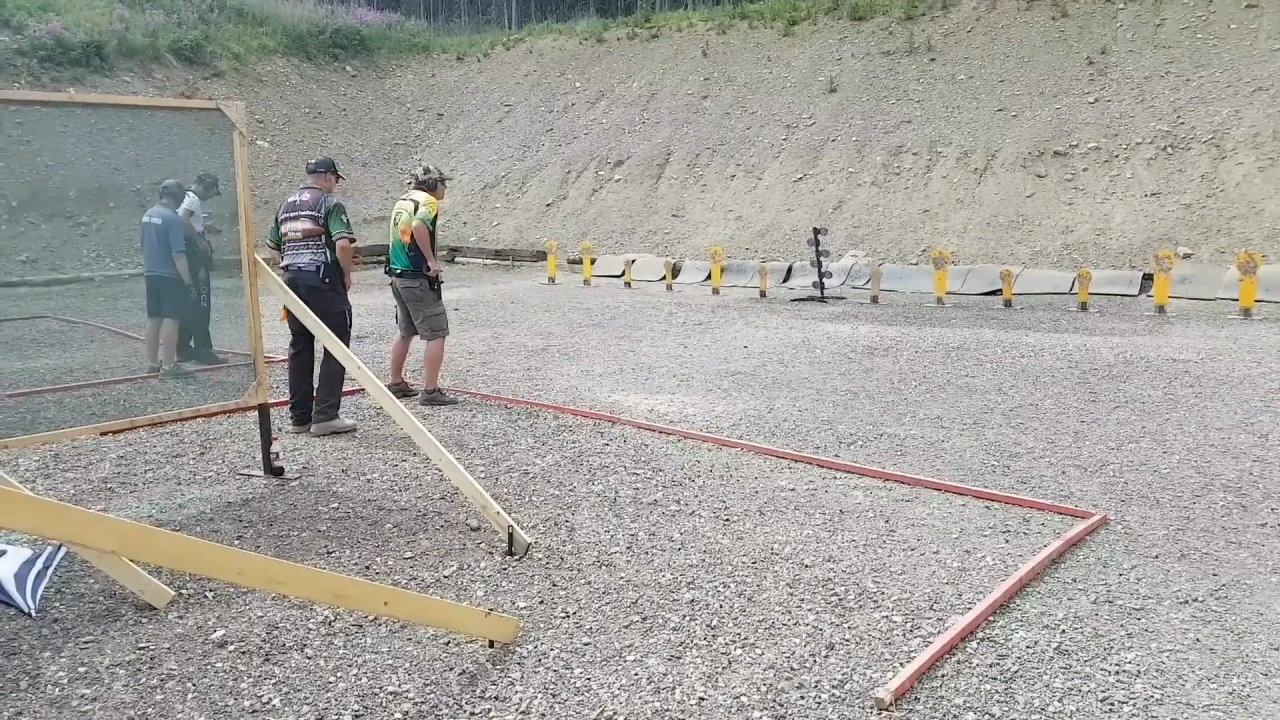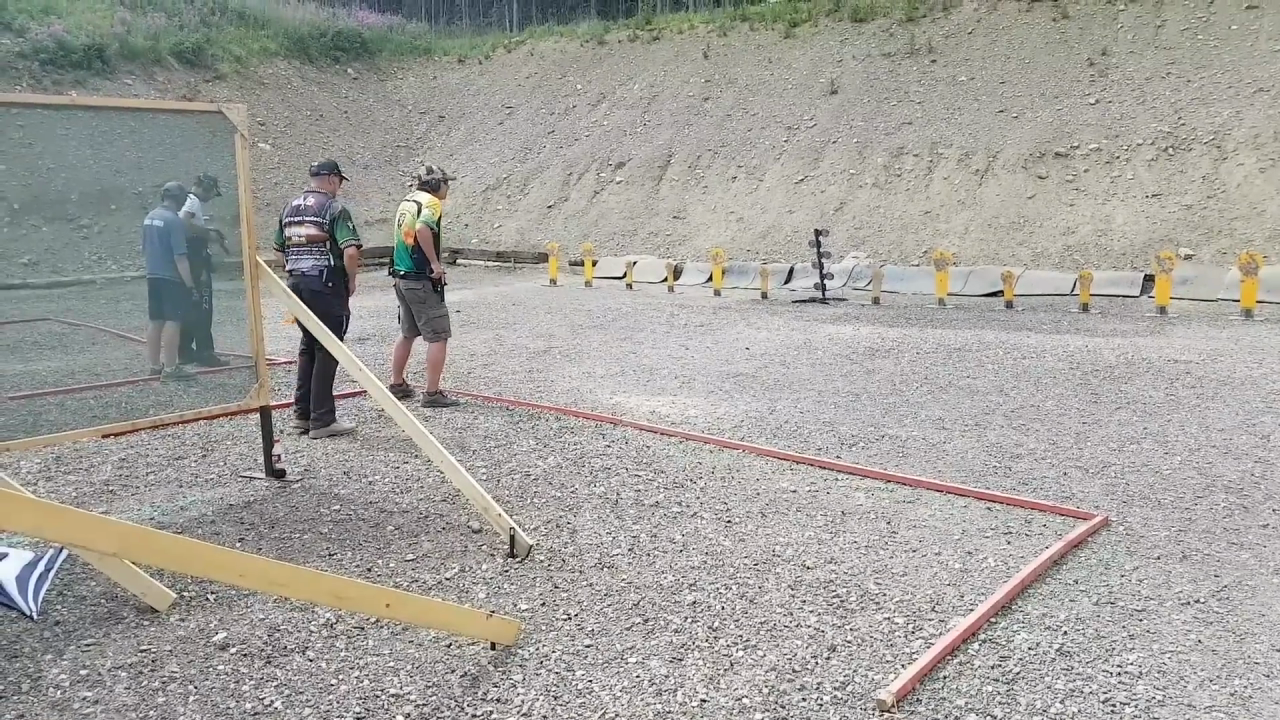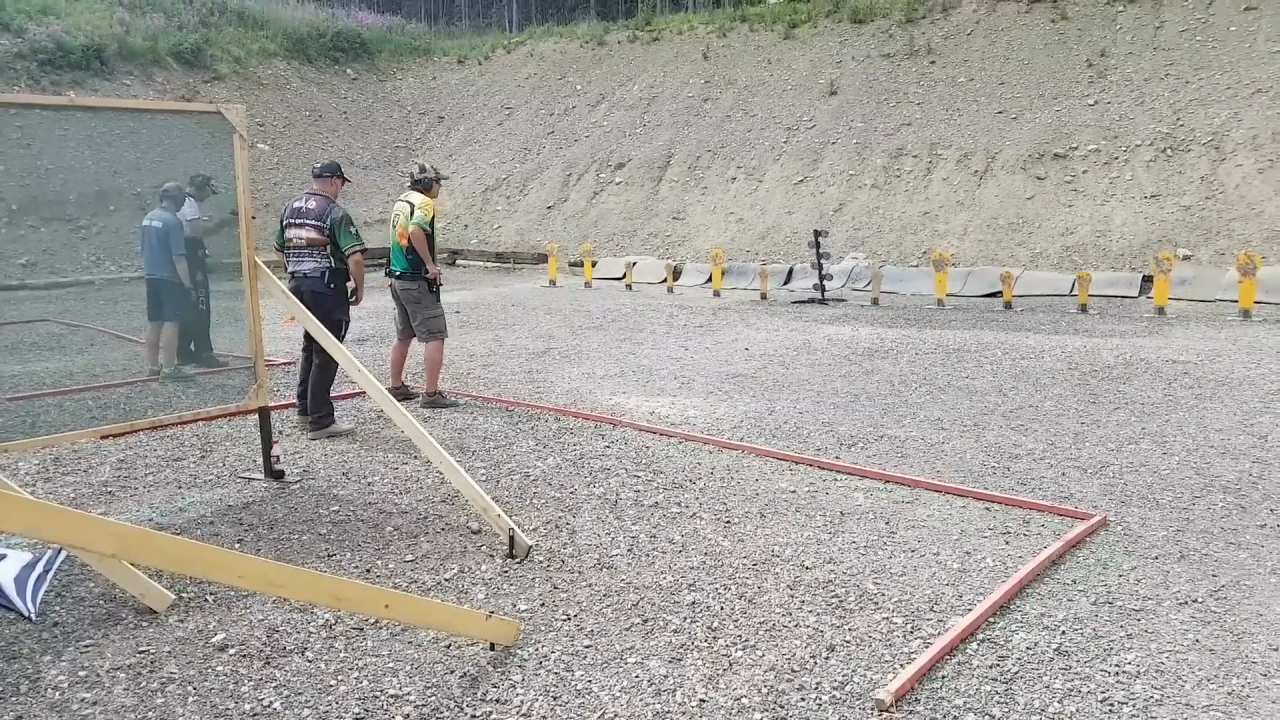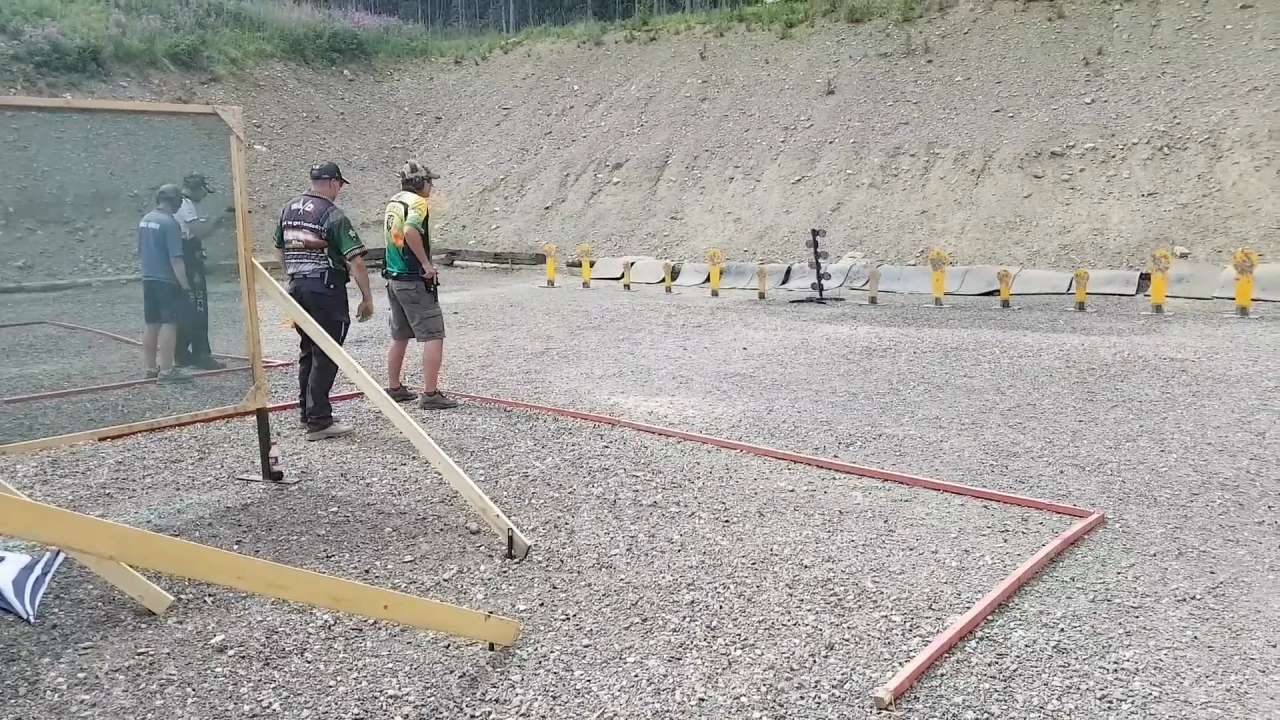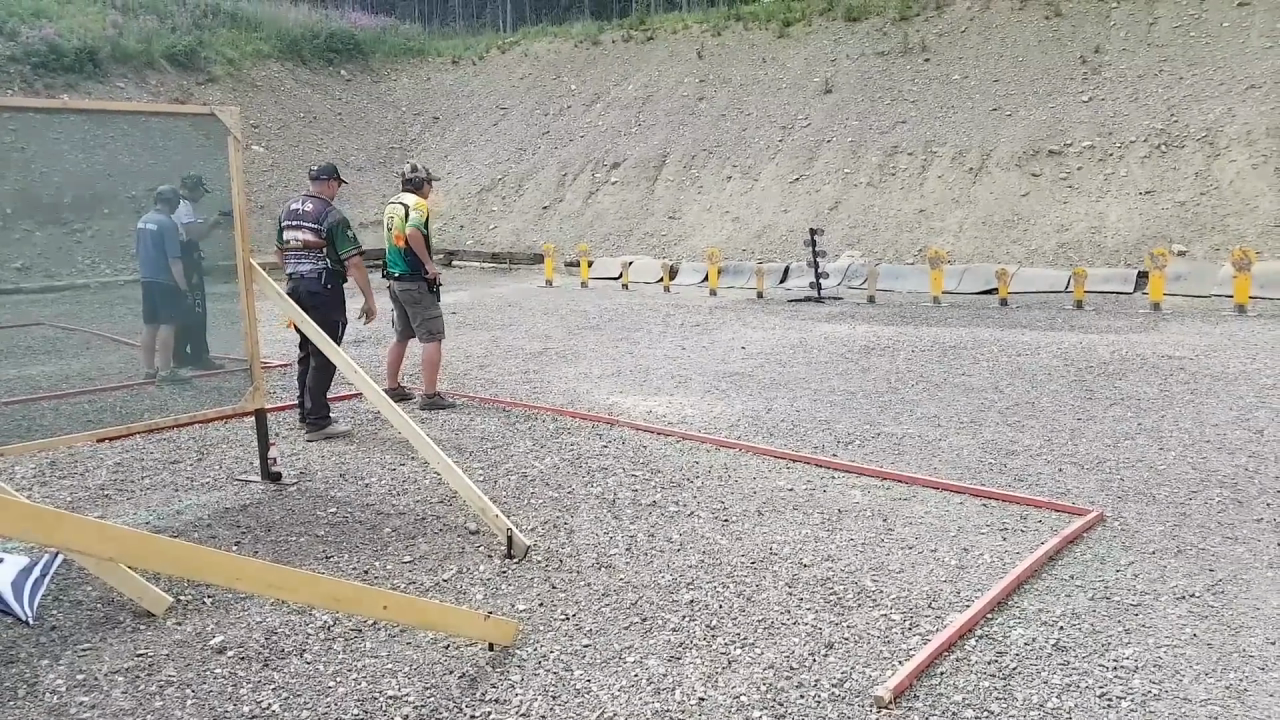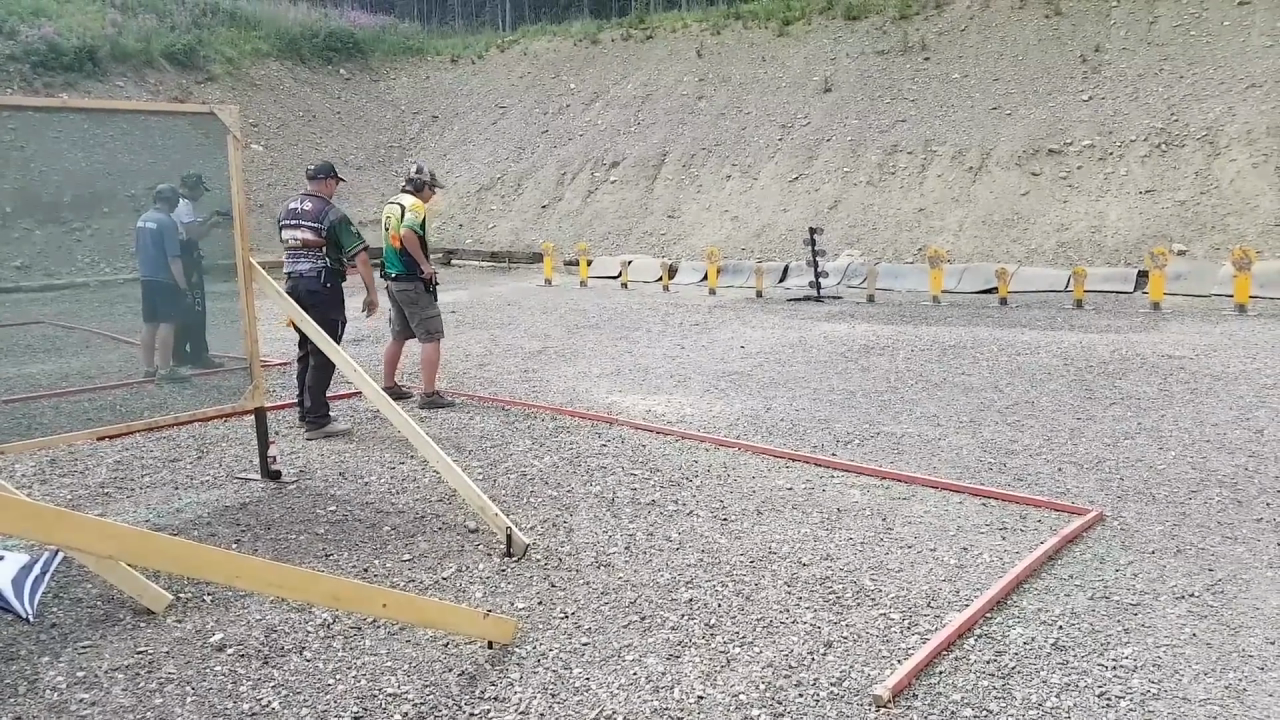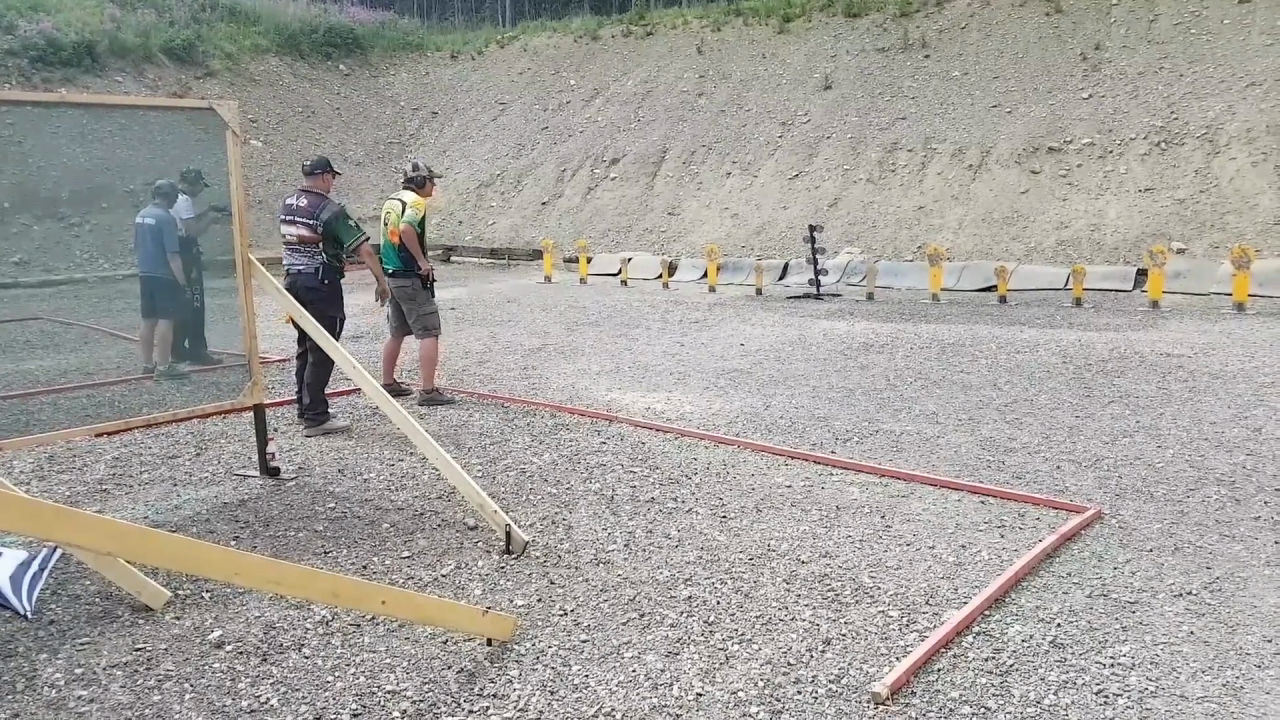
dt=0.2s
person 1, frame 1
left shoulder: (285, 205)
right shoulder: (330, 203)
left elbow: (275, 250)
right elbow: (344, 245)
right wrist: (347, 275)
left hip: (291, 280)
right hip: (322, 280)
left knee: (300, 348)
left ankle: (300, 417)
right ankle: (324, 415)
person 1, frame 2
left shoulder: (290, 207)
right shoulder: (334, 209)
left elbow: (280, 250)
right elbow: (351, 252)
right wrist: (351, 280)
left hip: (296, 283)
right hip: (325, 285)
left knee: (309, 347)
right knee: (327, 351)
left ankle: (303, 412)
right ankle: (321, 420)
person 1, frame 3
left shoulder: (290, 208)
right shoulder: (335, 213)
left elbow: (280, 249)
right elbow: (355, 258)
right wrist: (358, 288)
left hip: (297, 285)
right hip: (326, 287)
left knee: (311, 348)
right knee: (325, 354)
left ankle: (306, 408)
right ankle: (320, 421)
person 1, frame 4
left shoulder: (289, 209)
right shoulder: (333, 216)
left elbow: (281, 250)
right elbow: (356, 262)
right wrist: (367, 299)
left hip: (297, 286)
right hip: (325, 289)
left knee: (308, 351)
right knee: (325, 356)
left ankle: (308, 412)
right ankle: (319, 422)
person 1, frame 5
left shoulder: (287, 209)
right shoulder: (332, 215)
left elbow: (280, 249)
right elbow: (354, 262)
right wrist: (369, 299)
left hip: (294, 286)
right hip: (323, 288)
left knee: (307, 352)
right knee: (323, 356)
left ankle: (307, 413)
right ankle: (317, 422)
person 1, frame 6
left shoulder: (287, 209)
right shoulder: (332, 214)
right elbow: (360, 256)
right wrist: (371, 293)
left hip: (293, 284)
right hip: (322, 287)
left knee: (306, 350)
right knee: (322, 354)
left ankle: (306, 411)
right ankle: (316, 420)
person 1, frame 7
left shoulder: (287, 203)
right shoulder: (330, 210)
right elbow: (364, 249)
right wrist: (381, 281)
left hip: (293, 280)
right hip: (321, 283)
left knee: (306, 347)
right knee: (321, 351)
left ankle: (305, 408)
right ankle: (315, 418)
person 2, frame 1
left shoulder: (402, 201)
right shoulder: (428, 201)
right elbow: (419, 226)
right wrist: (431, 260)
left hip: (398, 276)
right hip: (418, 278)
left knee: (405, 332)
right knee: (436, 334)
left ankle: (396, 383)
right ankle: (430, 391)
person 2, frame 2
left shoulder: (406, 201)
right shoulder: (431, 202)
right elbow: (422, 229)
right wrist: (435, 263)
left hip: (401, 278)
right hip: (422, 280)
left knee: (408, 334)
right knee: (438, 337)
left ankle: (397, 384)
right ankle: (432, 393)
person 2, frame 3
left shoulder: (401, 201)
right shoulder: (423, 202)
right elbow: (415, 230)
right wrist: (430, 263)
left hip: (398, 278)
right hip: (418, 281)
left knee: (403, 336)
right knee: (435, 336)
left ankle: (396, 387)
right ankle: (431, 394)
person 2, frame 4
left shoulder: (393, 203)
right shoulder: (417, 202)
right elbow: (410, 231)
right wrist: (426, 262)
left hip: (394, 279)
right hip: (414, 281)
left knee: (400, 336)
right knee: (433, 336)
left ankle: (394, 388)
right ankle: (431, 394)
person 2, frame 5
left shoulder: (392, 204)
right shoulder: (417, 203)
right elbow: (413, 232)
right wrist: (428, 263)
left hip: (396, 280)
right hip: (416, 281)
left knee: (401, 337)
right knee: (432, 338)
left ankle: (392, 387)
right ankle: (430, 396)
person 2, frame 6
left shoulder: (391, 203)
right shoulder: (414, 204)
right elbow: (407, 233)
right wrist: (424, 264)
left hip: (393, 280)
right hip: (413, 282)
left knee: (398, 336)
right knee: (431, 337)
left ankle: (389, 386)
right ankle: (429, 394)
person 2, frame 7
left shoulder: (392, 200)
right shoulder: (415, 200)
right elbow: (406, 228)
right wrist: (421, 259)
left hip: (390, 276)
right hip: (411, 278)
left knee: (397, 332)
right knee: (429, 333)
left ankle: (388, 383)
right ankle: (428, 391)
person 3, frame 1
left shoulder: (147, 215)
right shoulder: (172, 218)
left elbow: (143, 246)
right elbow: (178, 254)
right wrist: (188, 281)
left hip: (151, 275)
right hip: (169, 277)
left knee: (153, 319)
right knee: (170, 320)
left ankle: (153, 363)
right ankle: (168, 367)
person 3, frame 2
left shoulder: (149, 217)
right shoulder: (174, 221)
left elbow: (144, 249)
right elbow: (180, 256)
right wrist: (190, 283)
left hip: (153, 277)
right hip: (171, 279)
left knee: (155, 322)
right knee: (172, 322)
left ankle: (155, 366)
right ankle: (170, 369)
person 3, frame 3
left shoulder: (148, 218)
right shoulder: (172, 221)
left elbow: (143, 249)
right elbow: (178, 257)
right wrist: (188, 284)
left hip: (151, 278)
right hip: (169, 280)
left knee: (153, 323)
right knee: (170, 323)
left ankle: (153, 367)
right ankle: (168, 370)
person 3, frame 4
left shoulder: (145, 220)
right shoulder: (170, 223)
left elbow: (140, 252)
right elbow: (176, 259)
right wrist: (185, 286)
left hip: (149, 280)
right hip: (167, 282)
left knee: (151, 325)
right knee: (168, 325)
left ankle: (151, 369)
right ankle: (167, 372)
person 3, frame 5
left shoulder: (142, 221)
right shoulder: (167, 224)
left elbow: (138, 252)
right elbow: (174, 260)
right wrist: (184, 286)
left hip: (147, 281)
right hip: (165, 283)
left knee: (149, 326)
right knee: (167, 326)
left ankle: (150, 370)
right ankle: (165, 373)
person 3, frame 6
left shoulder: (142, 220)
right shoulder: (167, 222)
left elbow: (138, 251)
right elbow: (173, 258)
right wrist: (183, 285)
left hip: (146, 279)
right hip: (164, 281)
left knee: (149, 324)
right knee: (166, 324)
left ankle: (149, 368)
right ankle: (164, 371)
person 3, frame 7
left shoulder: (141, 216)
right shoulder: (166, 218)
left elbow: (137, 247)
right elbow: (172, 254)
right wrist: (182, 281)
left hip: (145, 275)
right hip: (163, 277)
left knee: (148, 320)
right knee: (165, 321)
left ankle: (148, 364)
right ankle: (163, 367)
person 4, frame 1
left shoulder: (186, 198)
right shoulder: (193, 200)
right elbow: (182, 221)
left wrist: (202, 230)
right wrist: (200, 239)
left hip: (187, 258)
right hip: (194, 258)
right knee: (200, 305)
left ankle: (184, 348)
right ankle: (203, 351)
person 4, frame 2
left shoulder: (188, 201)
right shoulder: (193, 202)
right elbow: (186, 225)
left wrist: (208, 233)
right wrist: (208, 233)
left hip: (188, 261)
right hip: (196, 261)
left knee: (189, 307)
right knee: (202, 307)
left ankle: (185, 351)
right ankle: (205, 353)
person 4, frame 3
left shoulder: (184, 203)
right shoulder: (189, 204)
right elbow: (200, 231)
left wrist: (221, 223)
right wrist: (222, 222)
left hip: (186, 262)
right hip: (192, 262)
left knee: (187, 308)
right knee: (200, 308)
left ankle: (184, 352)
right ankle: (204, 354)
person 4, frame 4
left shoulder: (179, 204)
right shoulder: (187, 205)
right elbow: (200, 232)
left wrist: (215, 222)
right wrist: (217, 221)
left hip: (182, 264)
right hip: (190, 263)
right knee: (198, 310)
left ankle: (182, 354)
right ankle: (201, 356)
person 4, frame 5
left shoulder: (177, 205)
right shoulder: (184, 206)
right elbow: (195, 234)
left wrist: (209, 223)
right wrist: (211, 224)
left hip: (180, 264)
right hip: (188, 264)
right knee: (196, 311)
left ankle: (180, 355)
right ankle: (199, 357)
person 4, frame 6
left shoulder: (175, 204)
right shoulder: (184, 205)
right elbow: (195, 235)
left wrist: (207, 221)
right wrist: (211, 224)
left hip: (179, 263)
right hip: (188, 263)
right knee: (195, 310)
left ankle: (180, 354)
right ankle: (199, 355)
person 4, frame 7
left shoulder: (174, 199)
right shoulder: (184, 200)
right elbow: (193, 231)
left wrist: (206, 213)
right wrist: (210, 219)
left hip: (178, 259)
right hip: (186, 259)
left knee: (181, 306)
right knee: (194, 306)
left ankle: (178, 350)
right ankle: (198, 352)
